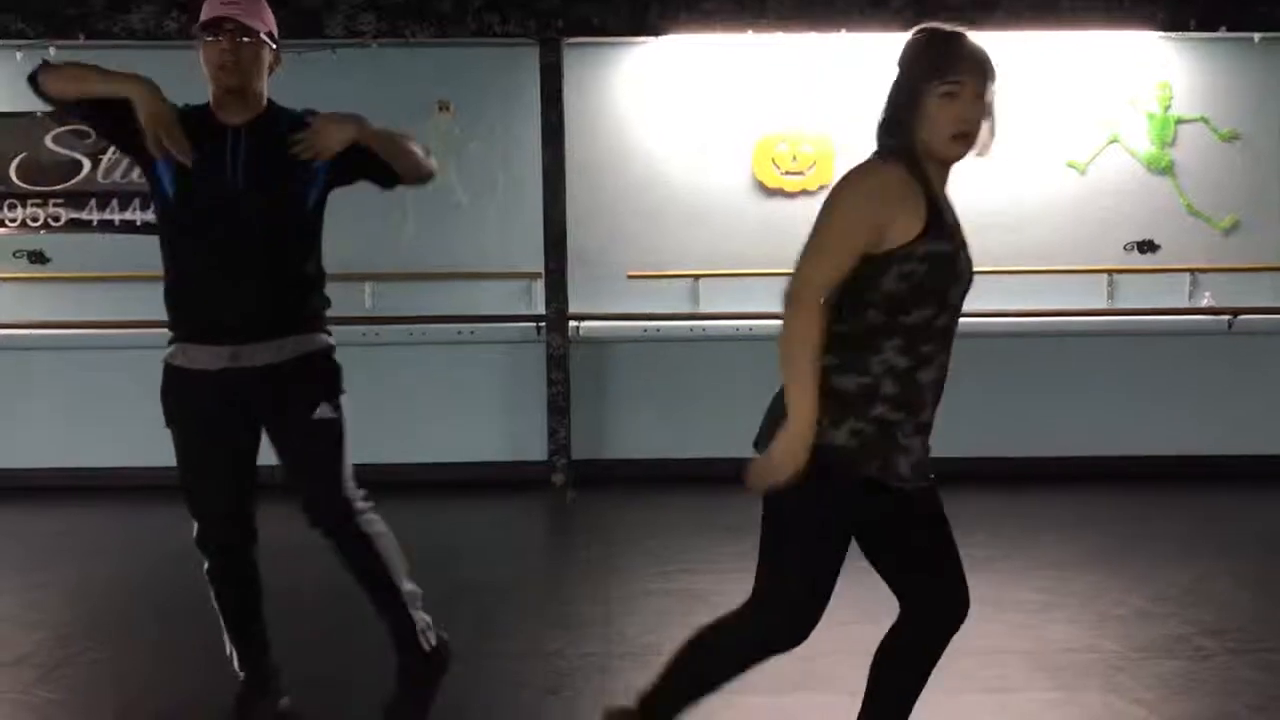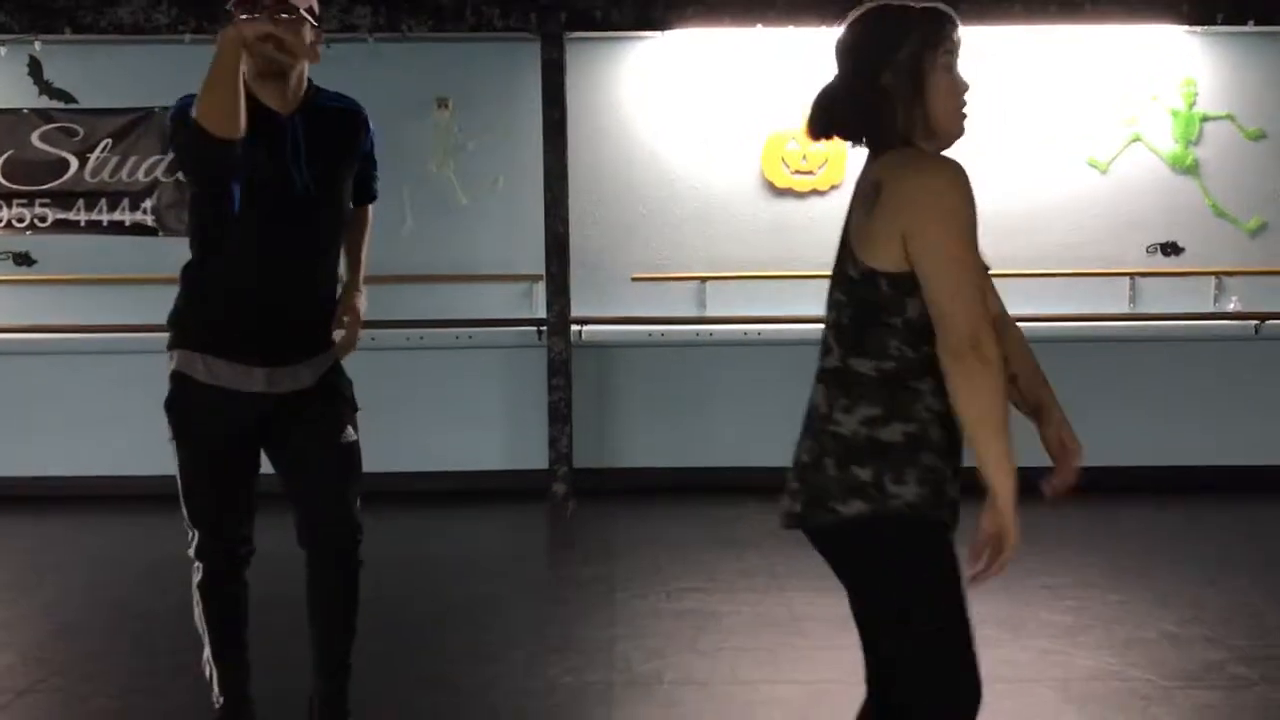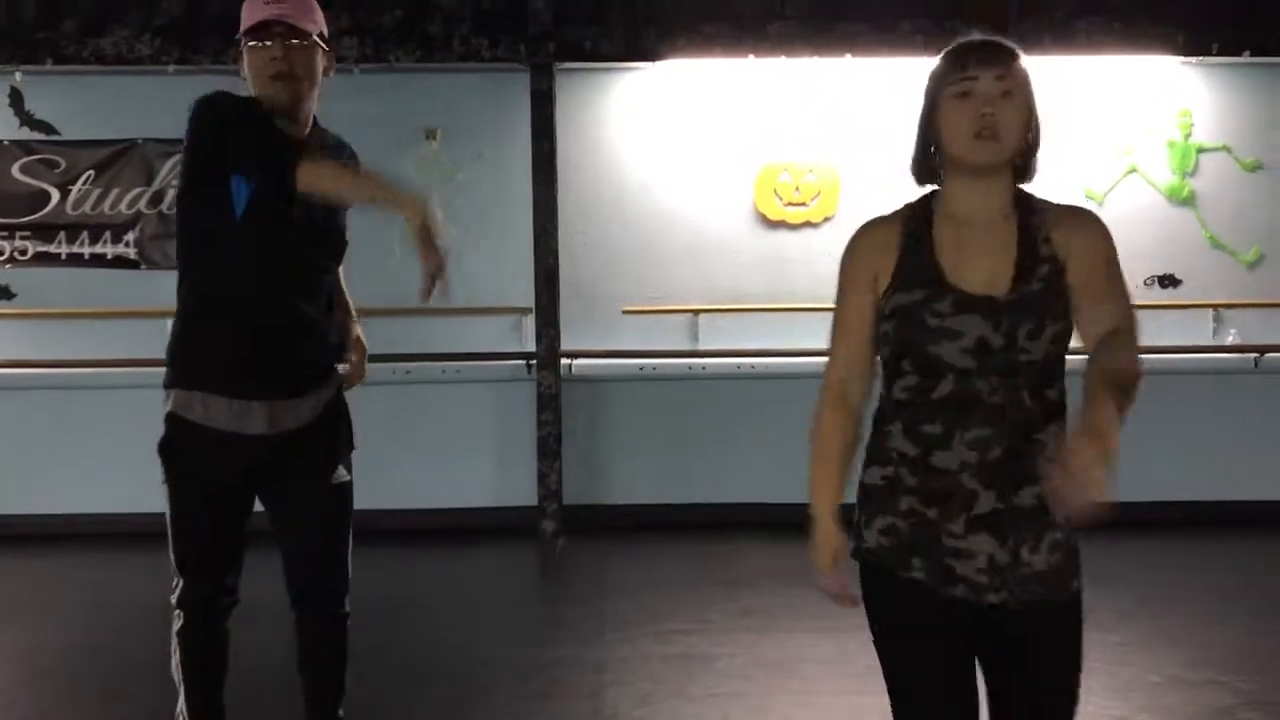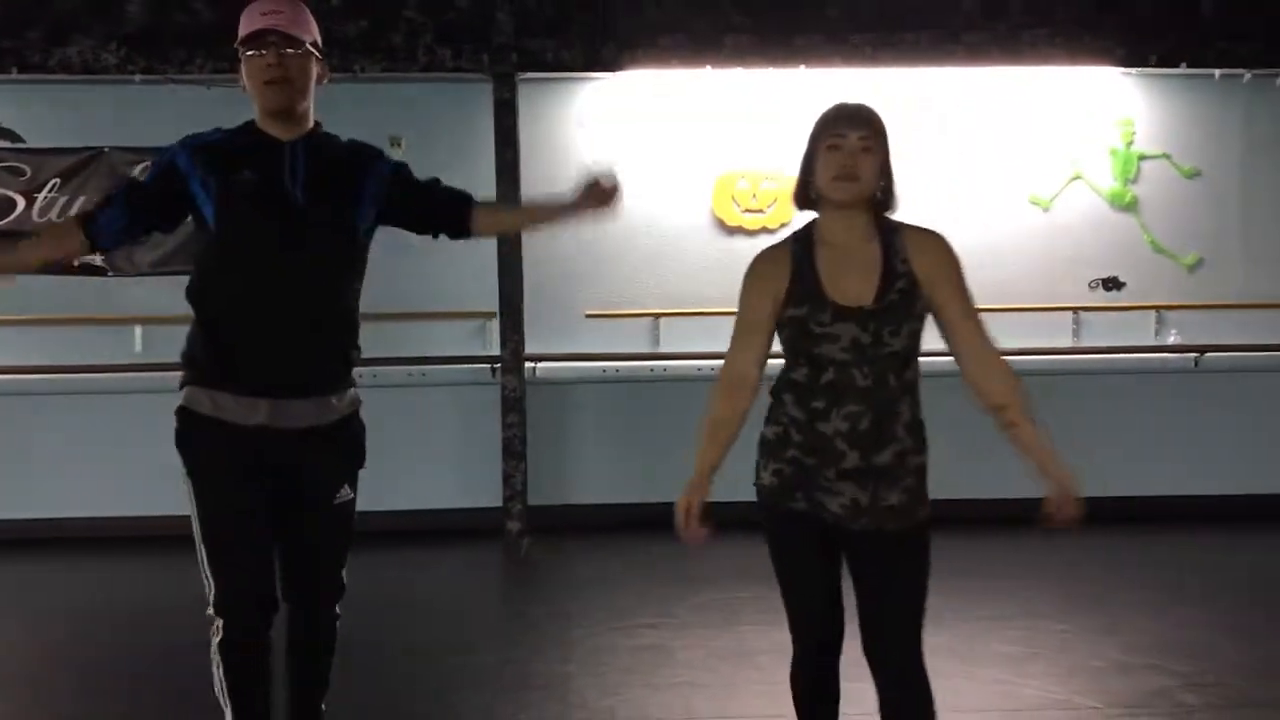
dt=0.7s
person 1, frame 1
left shoulder: (308, 133)
right shoulder: (164, 127)
left elbow: (419, 168)
right elbow: (51, 81)
left wrist: (357, 134)
right wrist: (138, 91)
left hip: (292, 352)
right hip: (198, 364)
left knee: (331, 503)
right knee: (220, 531)
left ankle: (420, 649)
person 1, frame 2
left shoulder: (346, 121)
right shoulder: (198, 117)
right elbow: (222, 145)
left wrist: (353, 287)
left hip: (311, 370)
right hip: (214, 373)
left knee: (336, 538)
right knee: (219, 549)
person 1, frame 3
left shoulder: (340, 152)
right shoulder: (218, 122)
right elbow: (290, 160)
left wrist: (344, 325)
right wrist: (407, 204)
left hip: (311, 409)
right hip: (213, 411)
left knee: (323, 591)
right knee: (200, 597)
person 1, frame 4
left shoulder: (363, 168)
right shoulder: (203, 159)
left elbow: (461, 214)
right elbow: (106, 224)
left wrist: (565, 209)
left hip: (323, 418)
right hip: (223, 416)
left knee: (318, 594)
right knee: (240, 601)
person 2, frame 1
left shoulder: (931, 191)
right shoulder: (885, 181)
right elbow: (805, 294)
right wrist: (802, 423)
left hip: (891, 450)
right hip: (836, 440)
left knee: (940, 605)
right knee: (784, 615)
person 2, frame 2
left shoulder: (896, 182)
right shoulder: (926, 181)
left elbow: (988, 323)
right elbow: (964, 345)
left wrist: (1051, 416)
right wrist: (1002, 492)
left hip: (884, 487)
right hip: (877, 491)
person 2, frame 3
left shoulder: (1072, 237)
right shoulder: (881, 245)
left elbow: (1115, 351)
right elbow: (842, 388)
left wrist: (1098, 431)
right wrist: (826, 516)
left hip: (1036, 551)
right hip: (908, 550)
person 2, frame 4
left shoulder: (923, 253)
right shoulder: (775, 267)
left elbow: (979, 360)
right elbow: (738, 378)
left wrist: (1046, 460)
right wrist: (699, 481)
left hip: (892, 488)
right hip: (795, 484)
left knee: (897, 659)
right knee: (815, 644)
